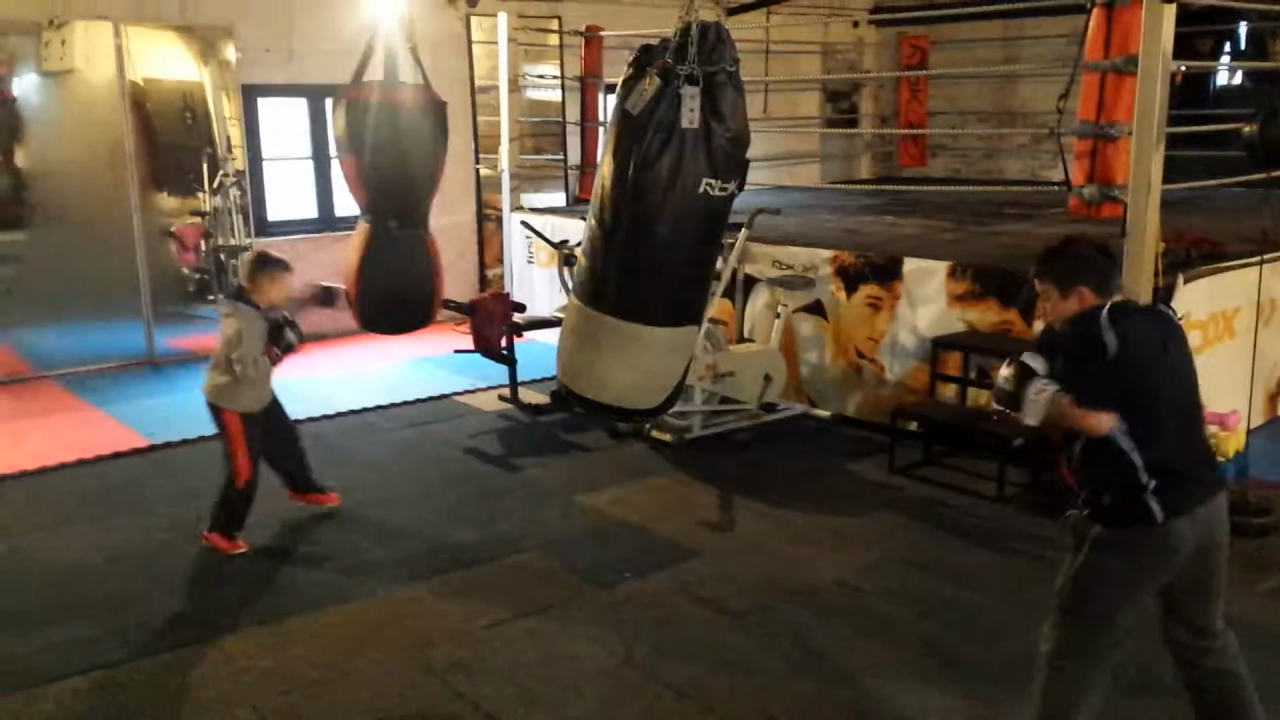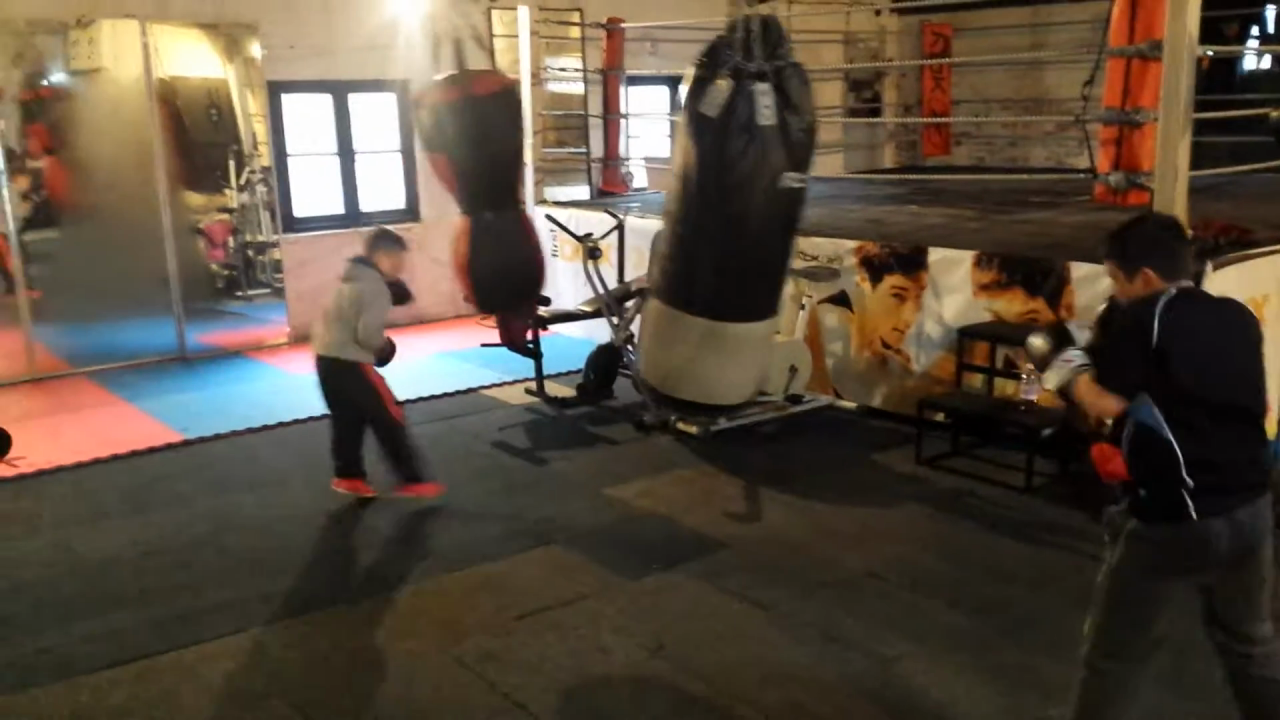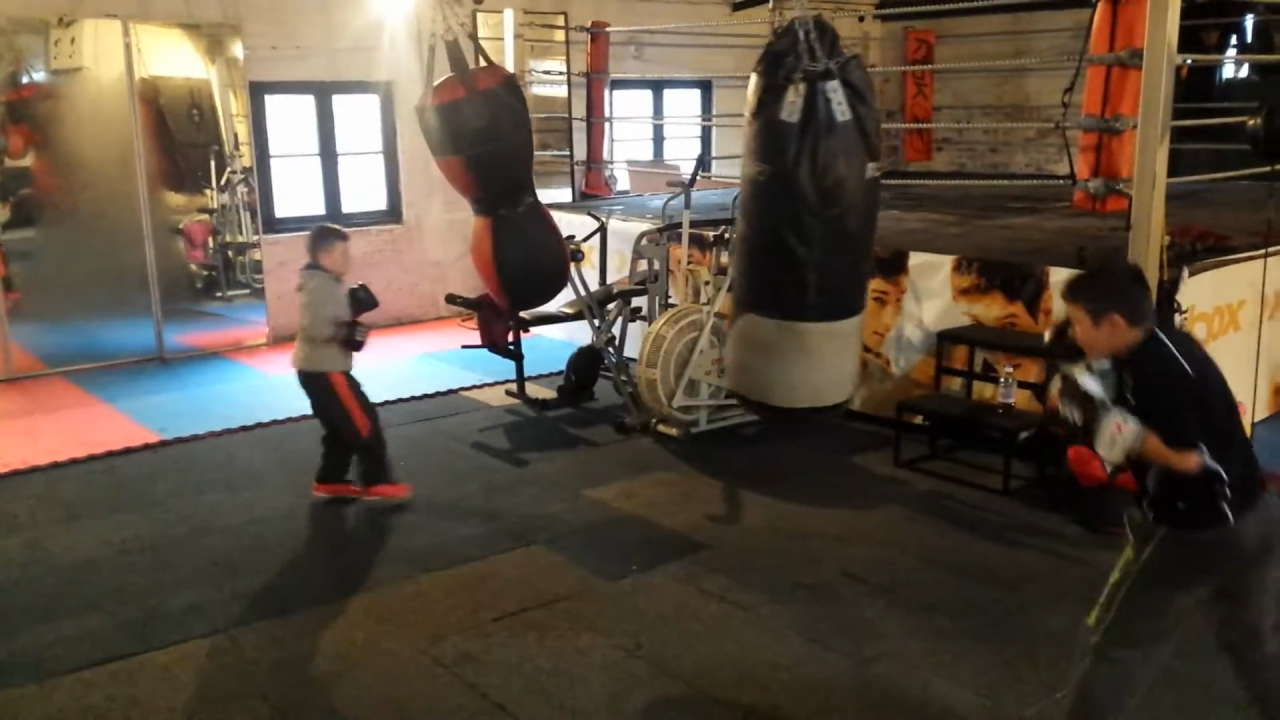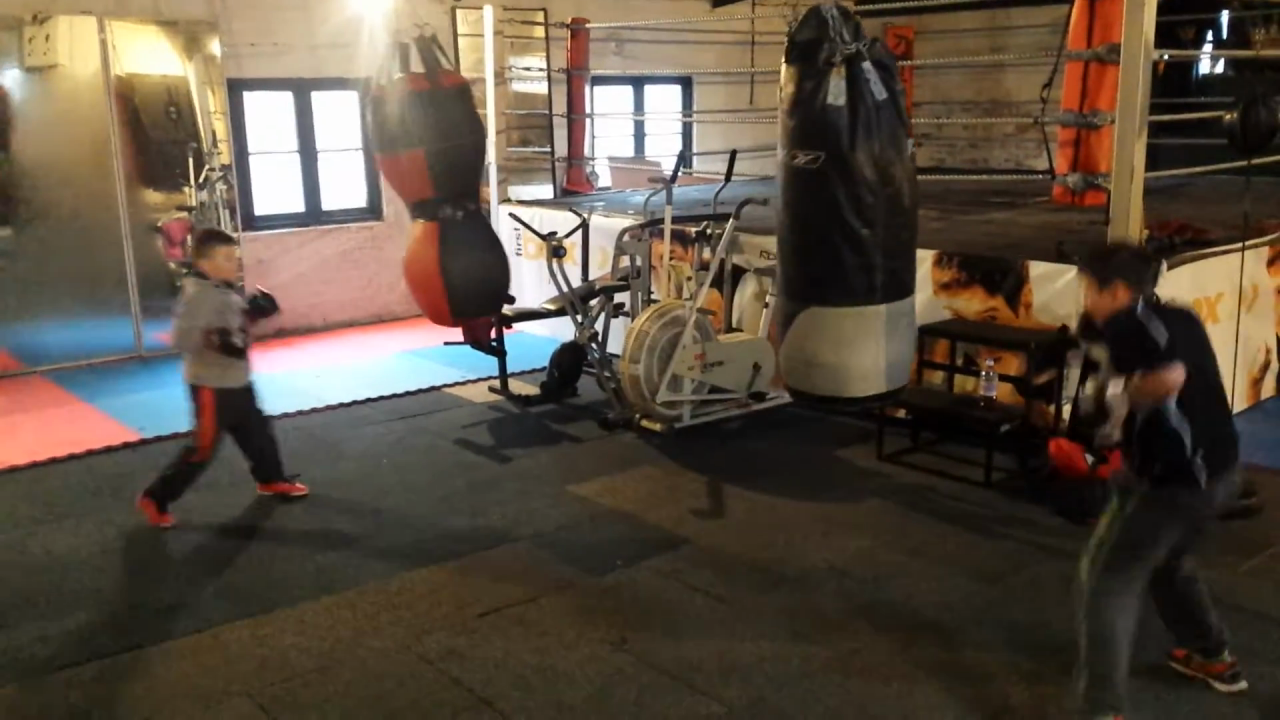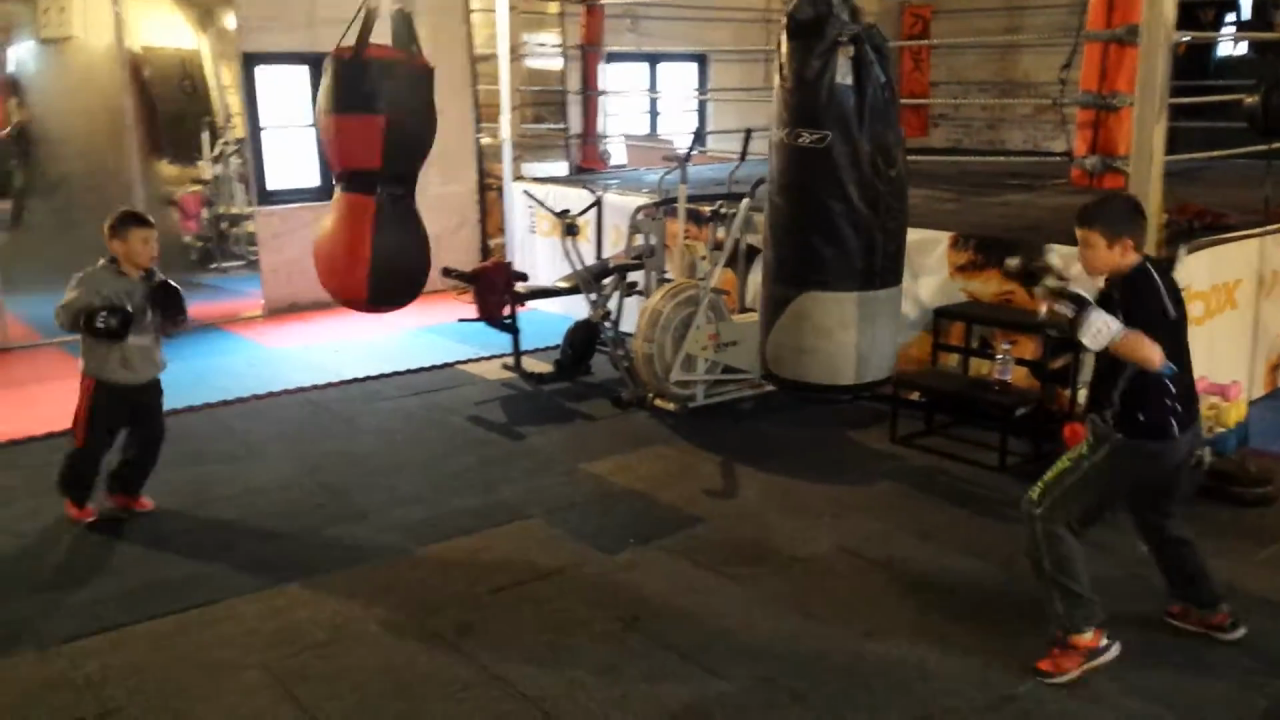
dt=0.4s
person 1, frame 1
left shoulder: (1087, 331)
right shoulder: (1160, 323)
left elbow: (1096, 418)
left wrist: (1043, 399)
left hip: (1135, 524)
right hip: (1205, 509)
left knee: (1074, 656)
right knee: (1203, 641)
person 1, frame 2
left shoulder: (1142, 319)
right shoulder: (1237, 318)
left elbow: (1104, 403)
left wrist: (1064, 362)
left hip: (1173, 522)
left knee: (1112, 660)
person 1, frame 3
left shoulder: (1152, 363)
right shoulder: (1164, 343)
left elbow: (1187, 457)
left wrist: (1107, 425)
left hip: (1197, 526)
left knee: (1119, 647)
person 1, frame 4
left shoulder: (1129, 323)
right shoulder: (1178, 319)
left elbow: (1169, 380)
left wrist: (1129, 403)
left hip: (1170, 480)
right hip: (1217, 473)
left knee: (1105, 589)
right knee: (1165, 561)
right ankle: (1214, 659)
person 1, frame 5
left shoulder: (1137, 284)
right shoulder: (1142, 278)
left elbow: (1152, 356)
left wrist: (1090, 320)
left hip: (1138, 435)
right hip: (1176, 431)
left knee: (1047, 513)
right knee: (1158, 520)
left ankle: (1083, 636)
right ankle: (1210, 612)
person 2, frame 1
left shoulder: (260, 311)
right shoulder: (244, 324)
right elbow: (246, 370)
right wrist: (271, 353)
left hip: (258, 397)
right hip: (232, 404)
left knee: (286, 443)
right knee: (243, 472)
left ankle: (305, 489)
right ankle: (220, 531)
person 2, frame 2
left shoulder: (353, 278)
right shoulder: (375, 287)
right elbow: (368, 333)
right wrist: (384, 346)
left hip: (327, 358)
right hip: (349, 361)
left knee: (348, 421)
right knee: (388, 419)
left ankle: (348, 476)
right ankle: (411, 481)
person 2, frame 3
left shoulder: (317, 282)
right shoulder: (321, 286)
right elbow: (312, 327)
left wrist: (351, 315)
right wrist: (345, 331)
left hip: (314, 367)
right hip: (324, 370)
left knee: (338, 425)
right knee: (363, 423)
left ankle: (328, 481)
right ankle: (377, 482)
person 2, frame 4
left shoulder: (227, 293)
right shoulder: (198, 297)
right elbow: (182, 338)
left wrist: (253, 315)
right wrist: (213, 339)
left hip: (237, 381)
right hip: (212, 387)
left knee: (258, 432)
right knee: (203, 450)
left ankle: (272, 480)
right ankle: (155, 499)
person 2, frame 5
left shoulder: (156, 282)
right shoulder: (93, 279)
left elbow: (169, 328)
right elbow: (64, 315)
left wrist: (174, 314)
right wrist: (88, 320)
left hip: (147, 379)
right hip: (105, 381)
left knee: (150, 441)
right knee: (90, 444)
left ankle: (122, 490)
right ankle: (73, 495)
